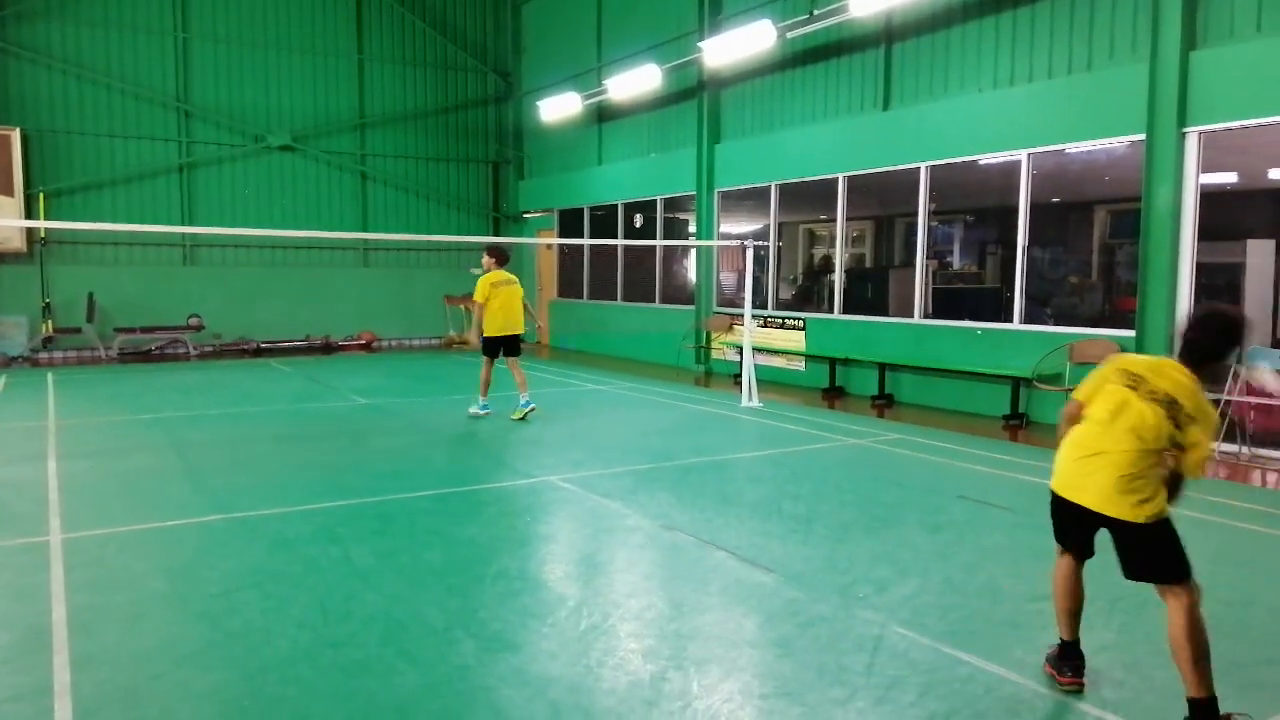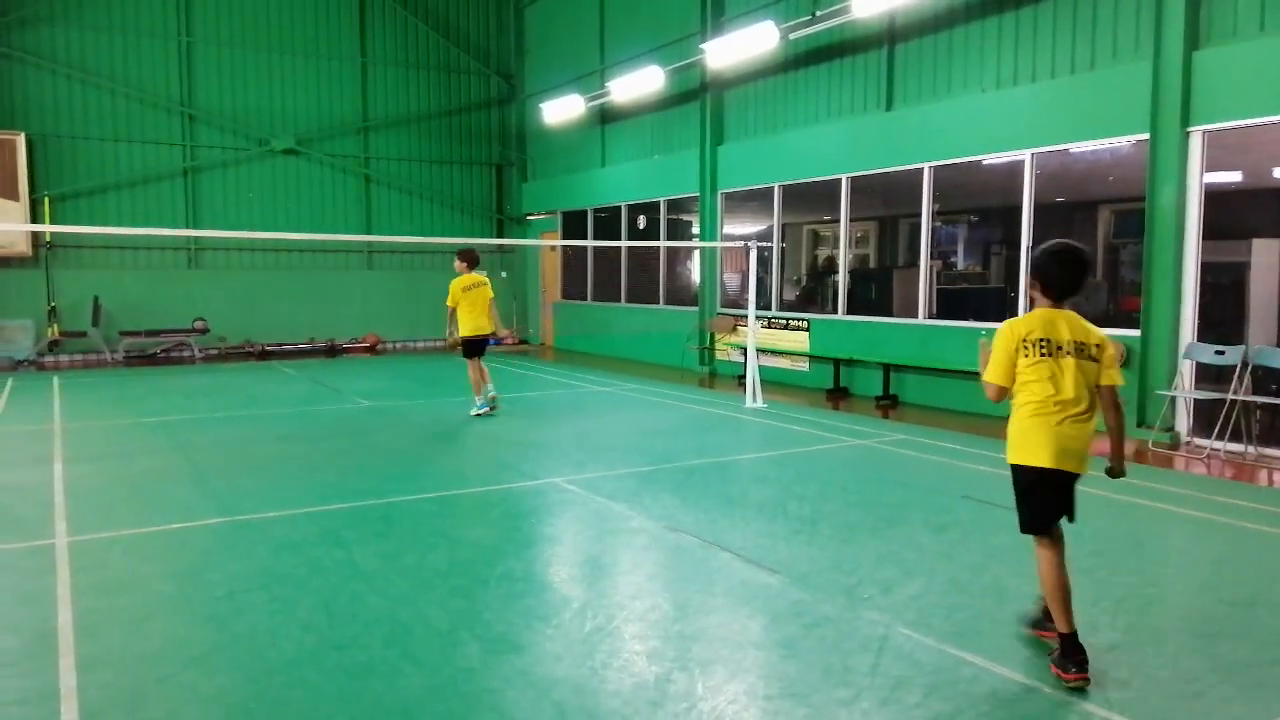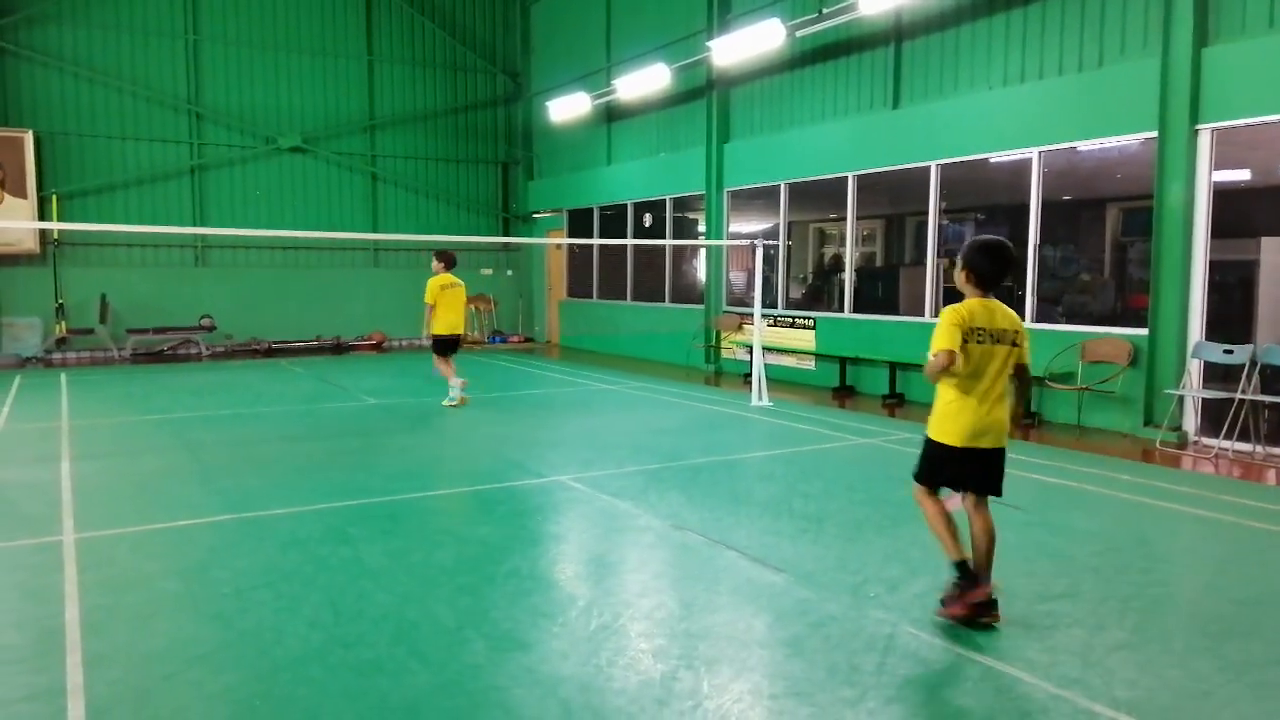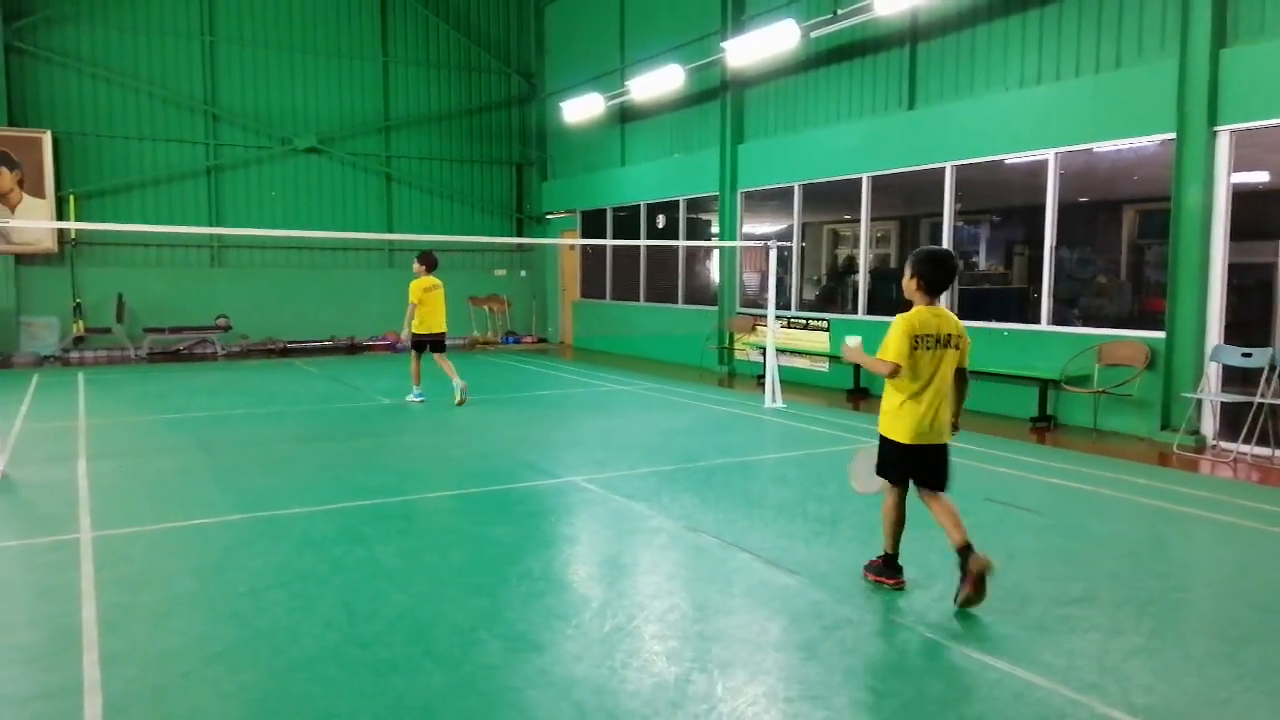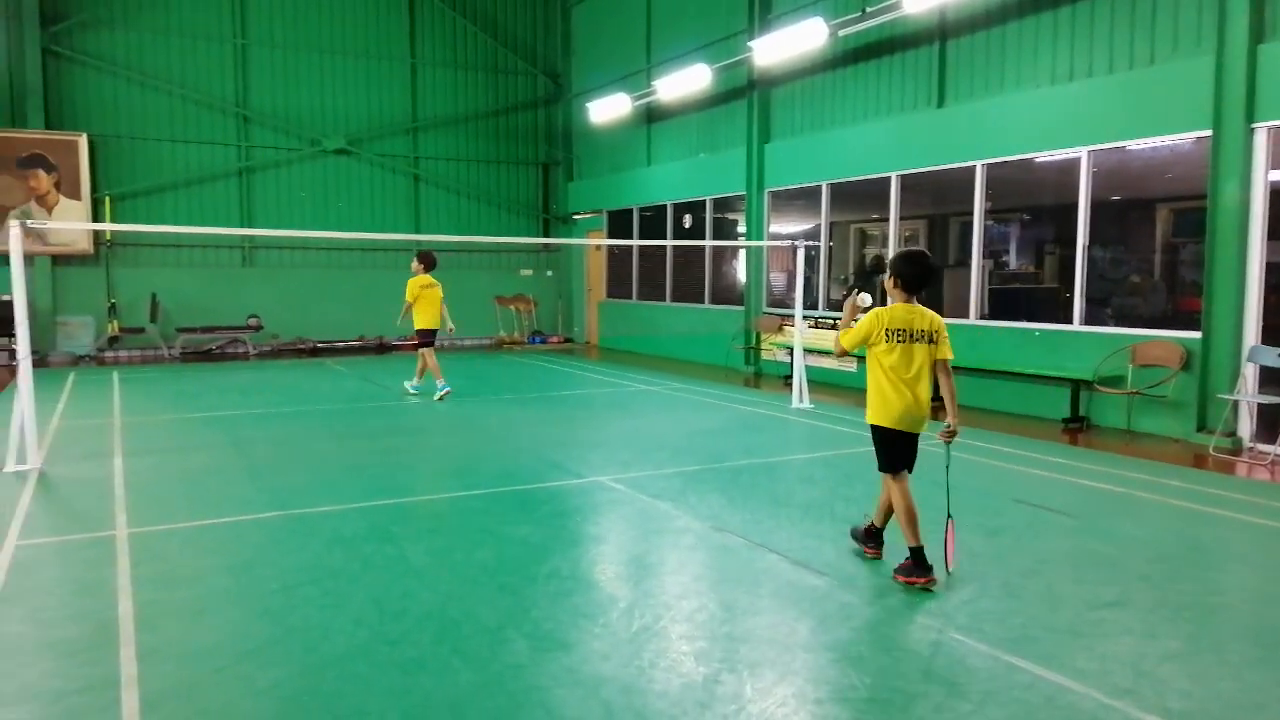
dt=0.4s
person 1, frame 1
left shoulder: (1123, 364)
right shoulder: (1200, 410)
left elbow: (1071, 414)
right elbow: (1178, 477)
right wrist: (1159, 503)
left hip: (1073, 476)
right hip: (1131, 494)
left knee: (1069, 555)
right knee: (1181, 594)
left ankle: (1068, 658)
person 1, frame 2
left shoulder: (1014, 331)
right shoulder: (1094, 337)
left elbow: (994, 391)
right elbow: (1110, 401)
left wrist: (986, 363)
right wrist: (1118, 451)
left hip: (1033, 450)
right hip: (1074, 450)
left knee: (1048, 542)
right knee: (1045, 528)
left ankle: (1071, 652)
right ankle: (1051, 615)
person 1, frame 3
left shoulder: (955, 315)
right shoulder: (1012, 321)
left elbow: (944, 362)
right elbow: (1023, 379)
left wrist: (930, 370)
right wrist: (1007, 415)
left hip: (952, 428)
right hip: (993, 432)
left knee: (925, 494)
right knee: (977, 504)
left ankle: (967, 575)
right ankle: (980, 594)
person 1, frame 4
left shoulder: (906, 323)
right shoulder: (955, 325)
left elbow: (890, 370)
right elbow: (960, 378)
left wrist: (858, 356)
right wrist: (952, 414)
left hip: (902, 425)
right hip: (937, 427)
left knee: (895, 491)
right knee: (933, 495)
left ankle: (889, 565)
right ankle: (969, 558)
person 1, frame 5
left shoulder: (877, 318)
right shoulder: (935, 322)
left elbow: (840, 348)
right elbow: (944, 370)
left wrist: (847, 317)
right wrist: (952, 416)
left hip: (886, 414)
right hip: (915, 415)
left knee: (896, 483)
right knee: (894, 476)
left ankle: (919, 563)
right ankle: (873, 533)
